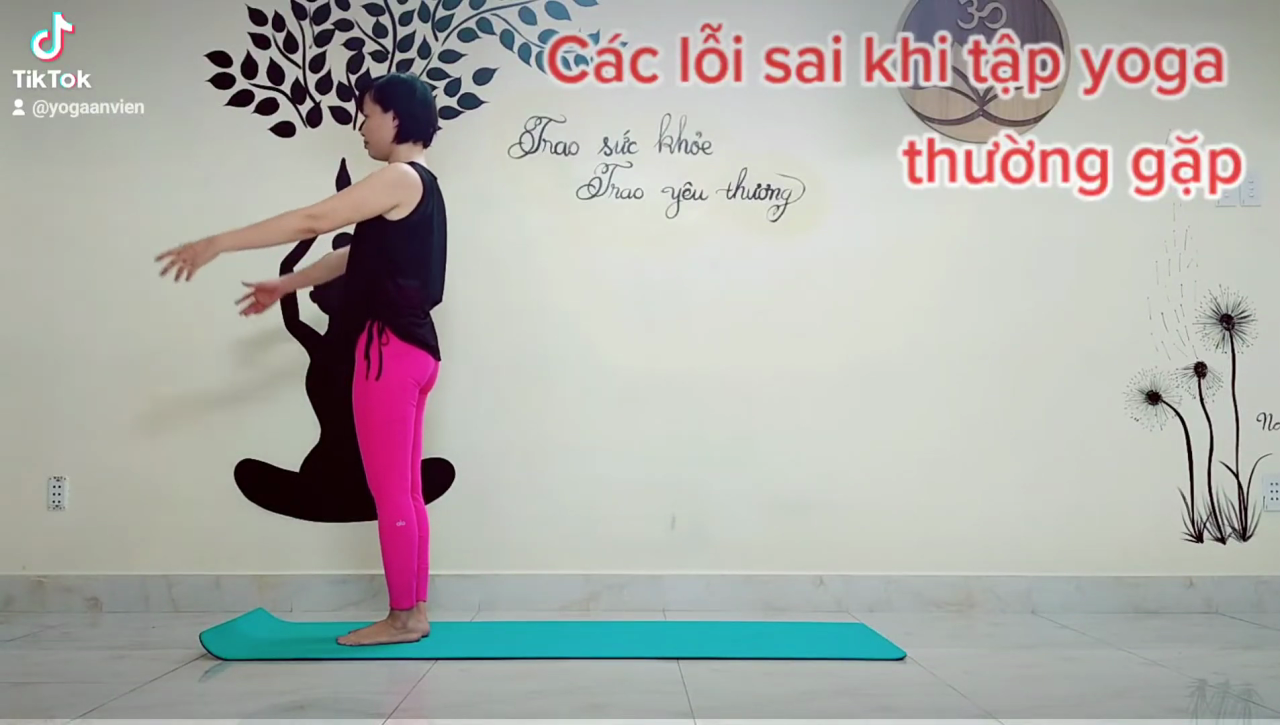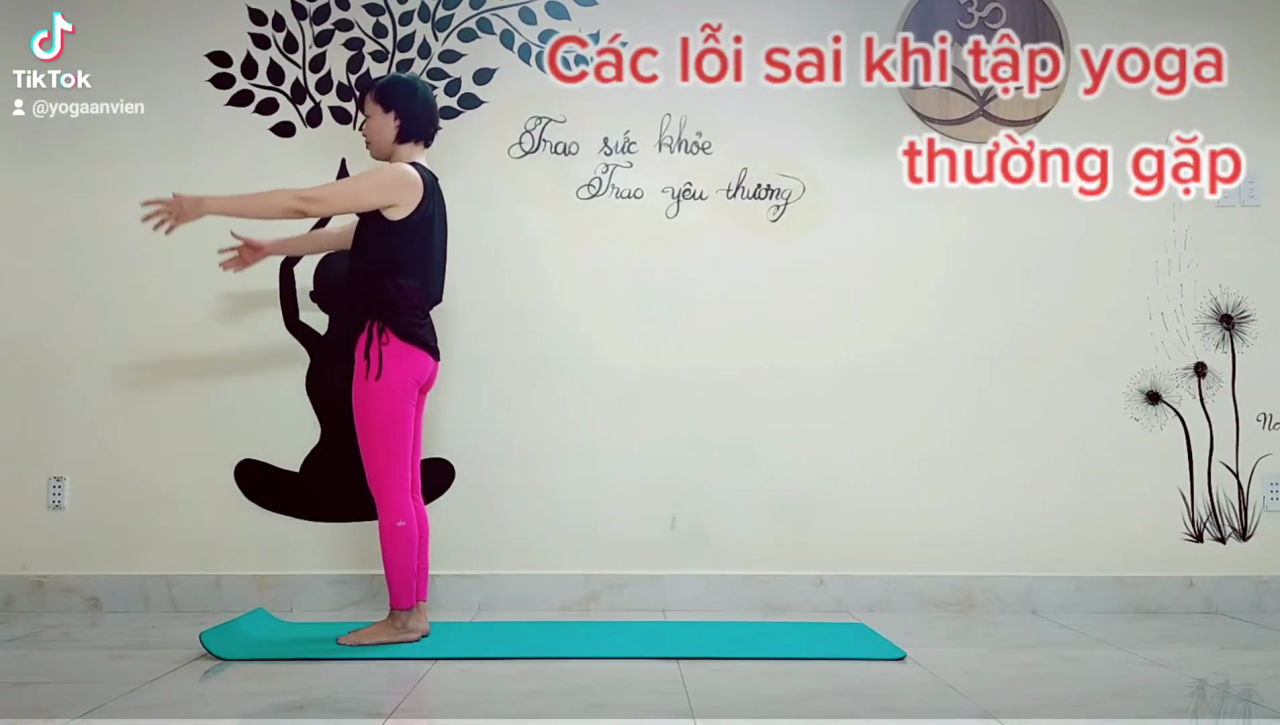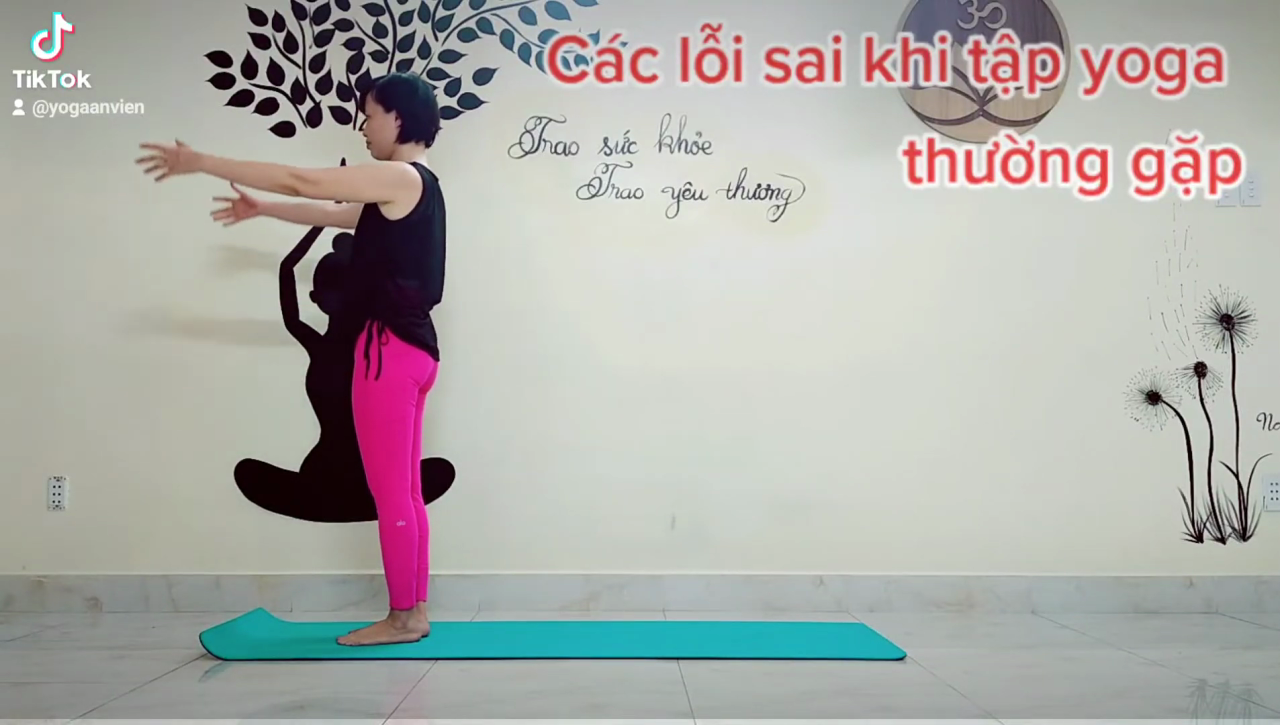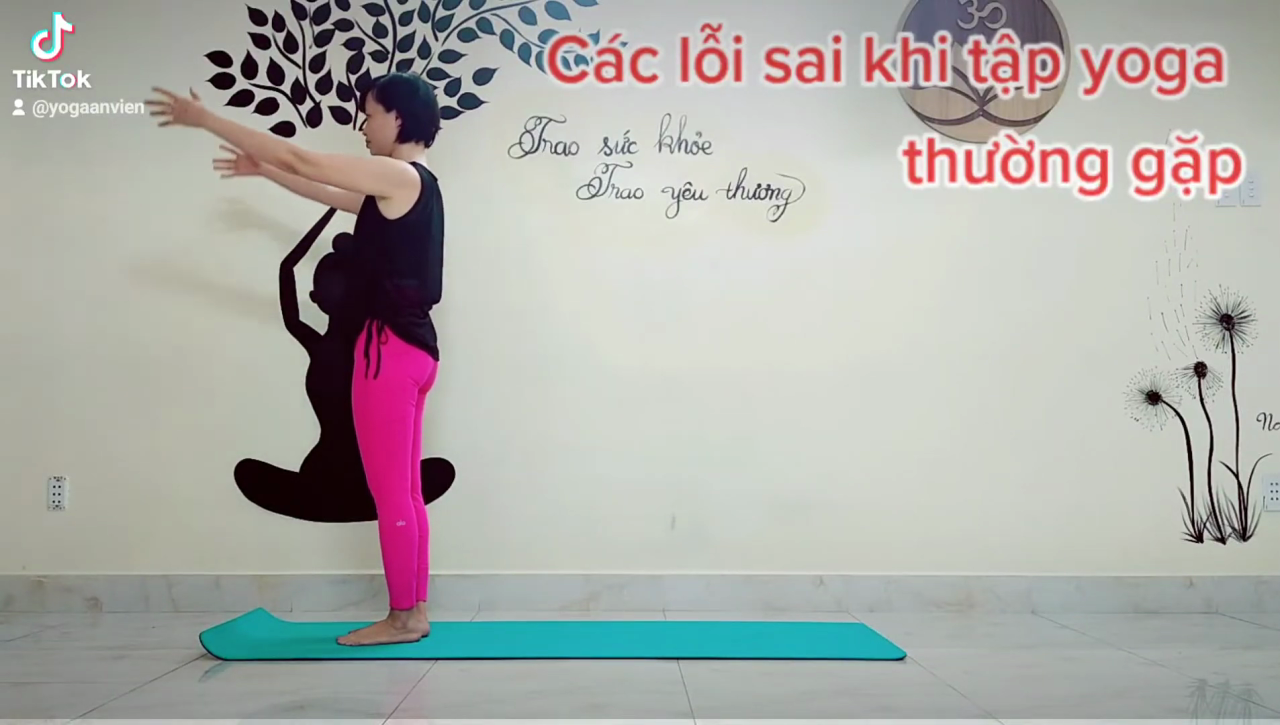
dt=0.1s
person 1, frame 1
left shoulder: (400, 178)
right shoulder: (413, 186)
left elbow: (312, 221)
right elbow: (353, 252)
left wrist: (218, 244)
right wrist: (285, 285)
left hip: (392, 346)
right hip: (410, 344)
left knee: (392, 494)
right knee: (403, 492)
left ankle: (403, 617)
right ankle: (411, 611)
person 1, frame 2
left shoulder: (400, 177)
right shoulder: (412, 186)
left elbow: (303, 202)
right elbow: (346, 237)
left wrist: (205, 206)
right wrist: (271, 248)
left hip: (391, 347)
right hip: (409, 346)
left knee: (391, 494)
right knee: (404, 492)
left ankle: (403, 616)
right ankle: (412, 610)
person 1, frame 3
left shoulder: (398, 176)
right shoulder: (410, 185)
left elbow: (302, 182)
right elbow: (332, 212)
left wrist: (200, 162)
right wrist: (261, 206)
left hip: (391, 347)
right hip: (408, 345)
left knee: (392, 494)
right knee: (403, 492)
left ankle: (402, 617)
right ankle: (412, 610)
person 1, frame 4
left shoulder: (397, 174)
right shoulder: (406, 185)
left elbow: (298, 160)
right elbow: (325, 190)
left wrist: (206, 119)
right wrist: (260, 167)
left hip: (389, 346)
right hip: (408, 345)
left knee: (391, 493)
right knee: (403, 492)
left ankle: (402, 617)
right ankle: (411, 611)
